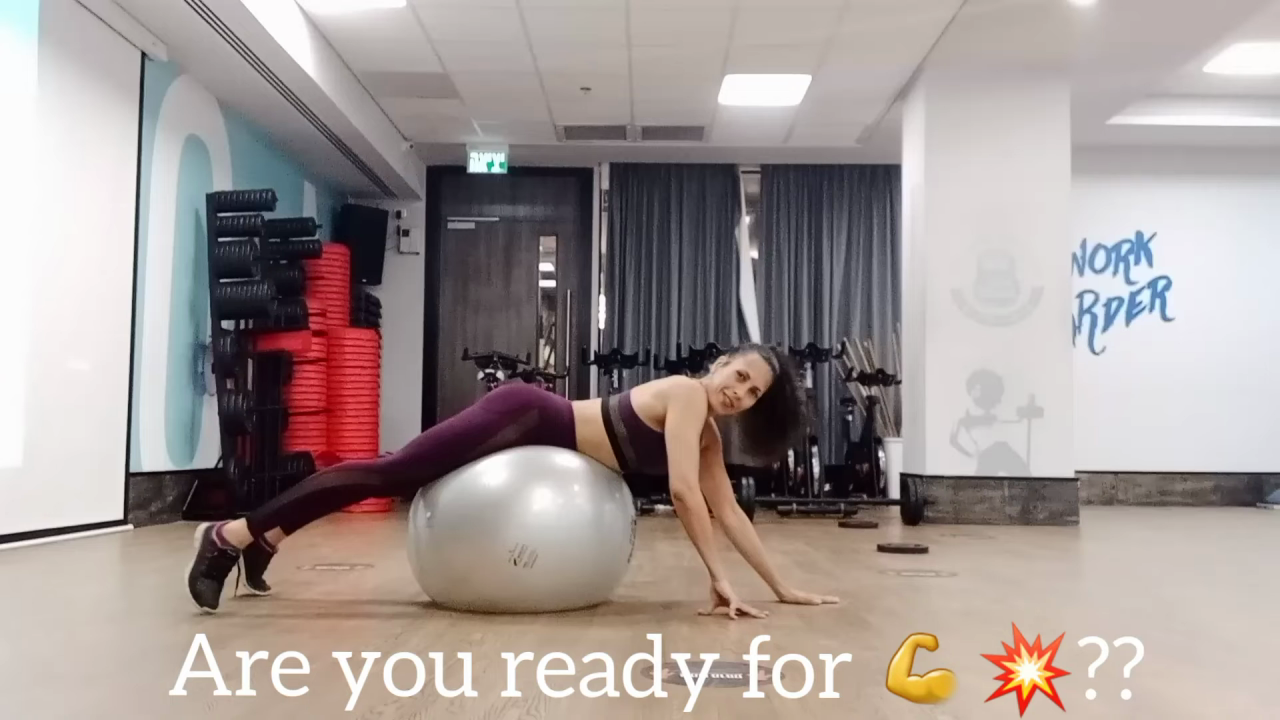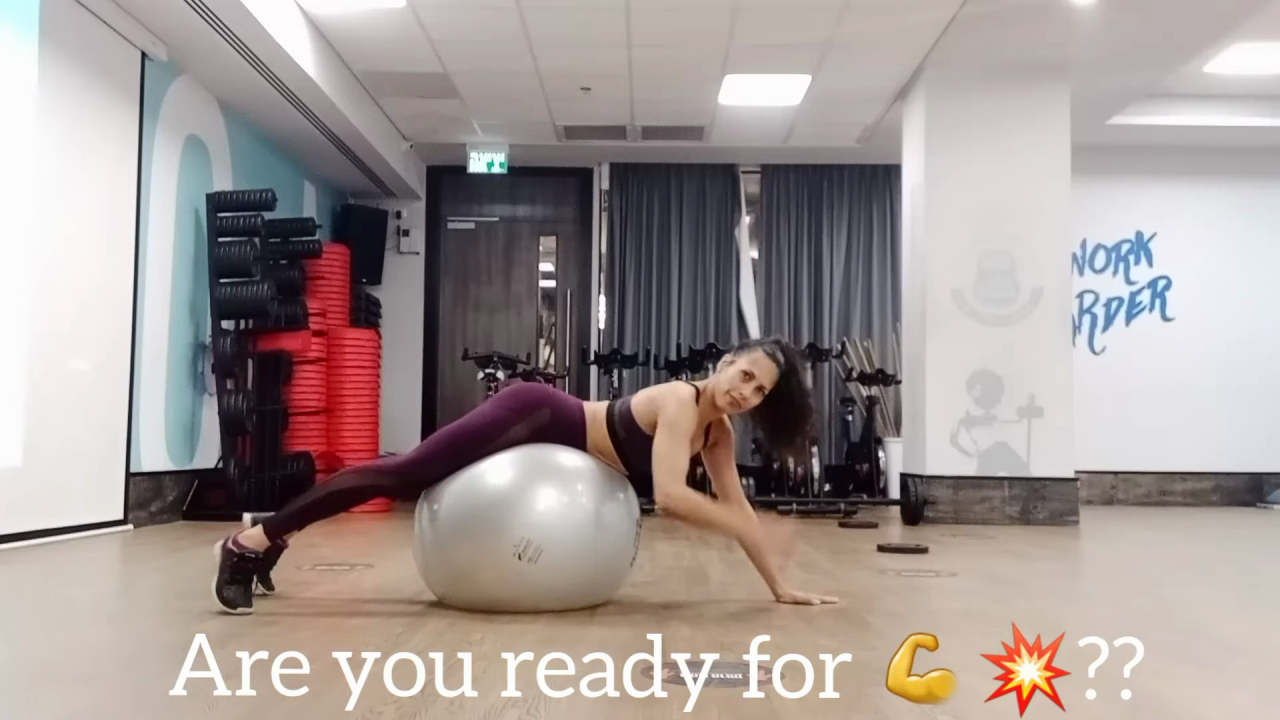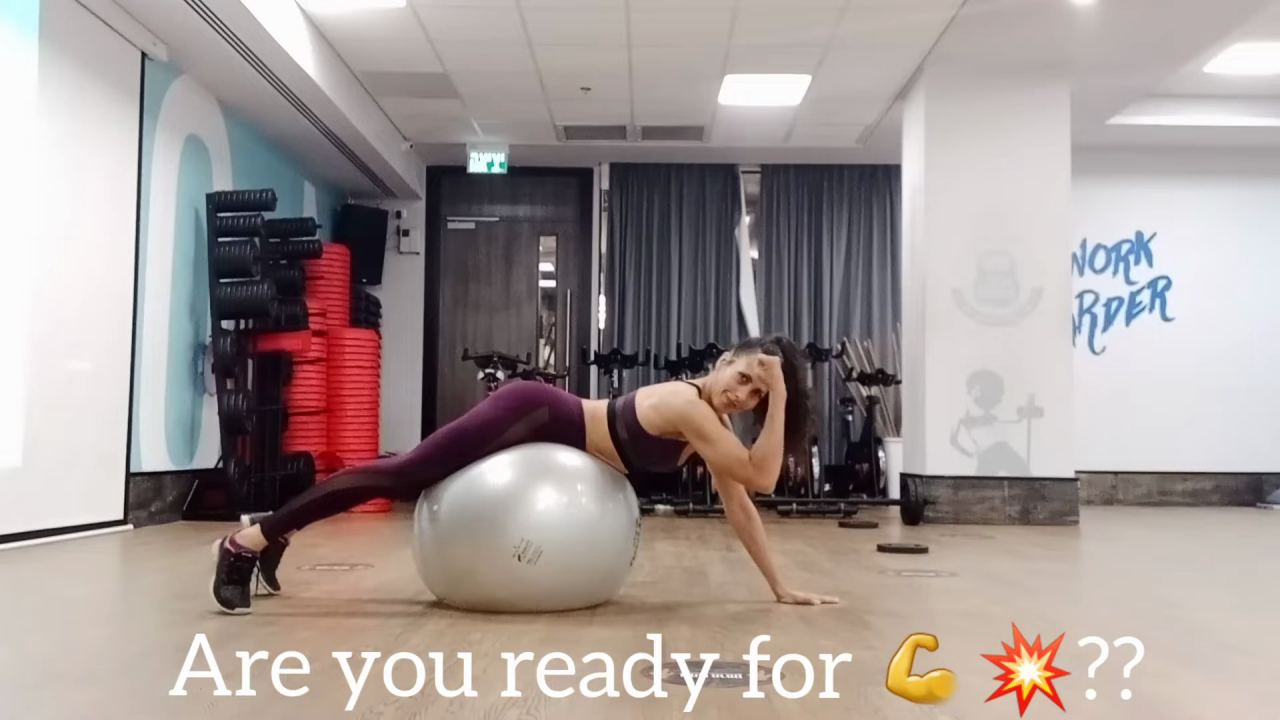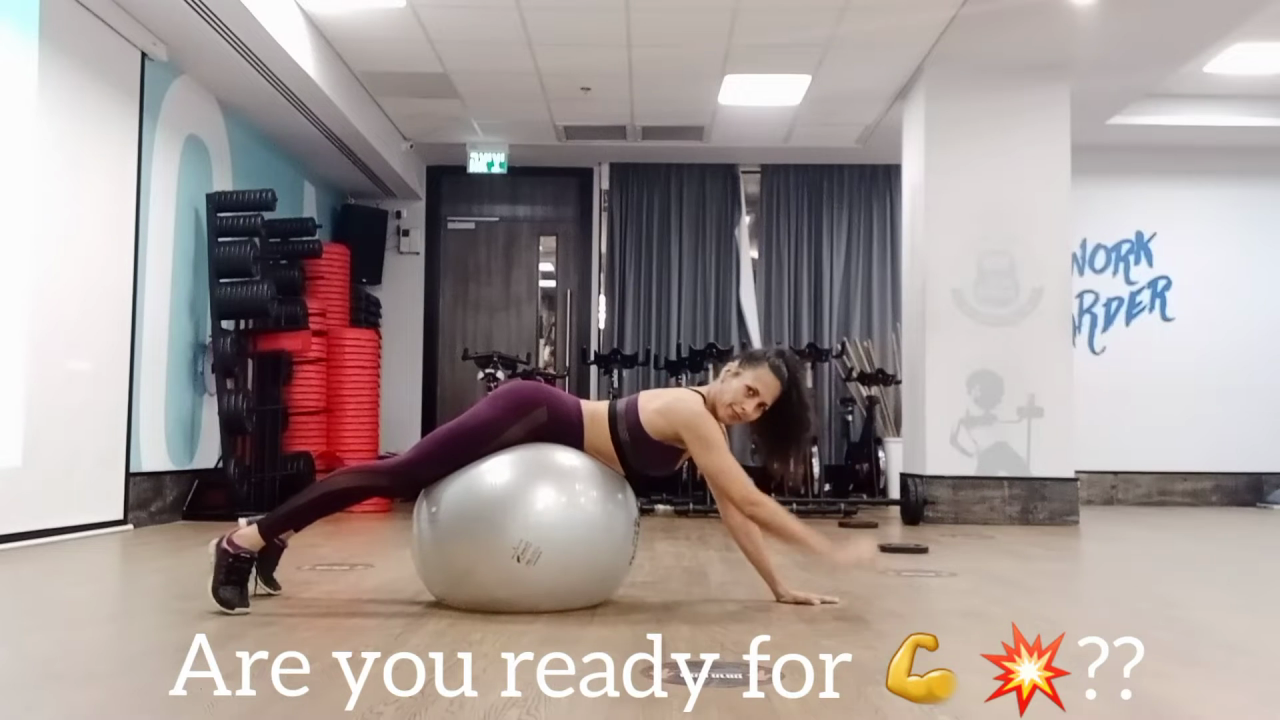
dt=0.7s
person 1, frame 1
left shoulder: (708, 433)
right shoulder: (686, 394)
left elbow: (727, 510)
right elbow: (683, 491)
left wrist: (782, 585)
right wrist: (719, 580)
left hip: (538, 438)
right hip: (523, 420)
left knee: (402, 477)
right knee: (387, 475)
left ankle: (267, 536)
right ankle: (231, 534)
person 1, frame 2
left shoulder: (717, 429)
right shoulder: (682, 402)
left elbow: (734, 502)
right elbow: (670, 496)
left wrist: (780, 586)
right wrist: (755, 533)
left hip: (548, 436)
right hip: (532, 418)
left knee: (414, 479)
right knee: (399, 476)
left ankle: (271, 534)
right ankle: (252, 540)
person 1, frame 3
left shoulder: (712, 419)
right shoulder: (690, 406)
left elbow: (738, 502)
right elbow: (761, 477)
left wrist: (781, 587)
right wrist: (782, 399)
left hip: (545, 430)
right hip: (531, 417)
left knee: (411, 478)
right knee: (399, 476)
left ankle: (273, 531)
right ankle: (247, 540)
person 1, frame 4
left shoulder: (711, 426)
right shoulder: (693, 413)
left elbow: (733, 514)
right elbow: (751, 503)
left wrist: (780, 588)
right wrist: (829, 550)
left hip: (545, 430)
right hip: (532, 417)
left knee: (410, 478)
right knee: (400, 474)
left ankle: (273, 538)
right ankle: (247, 540)
